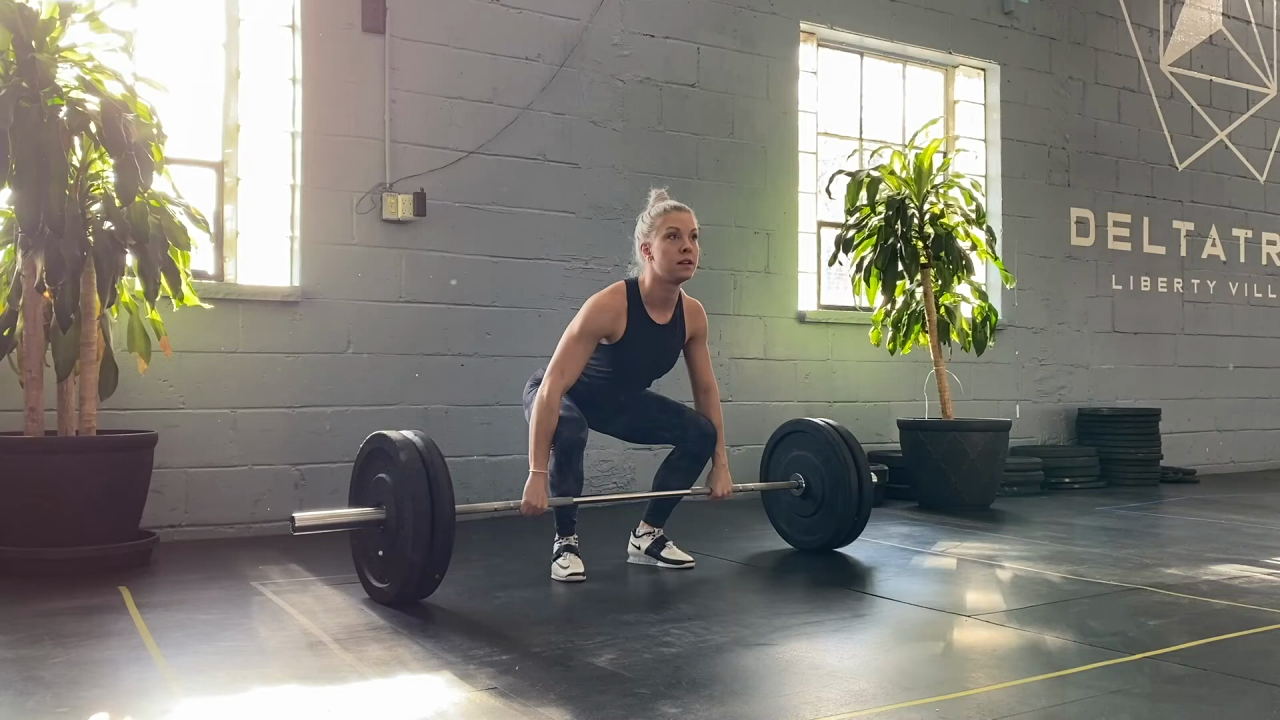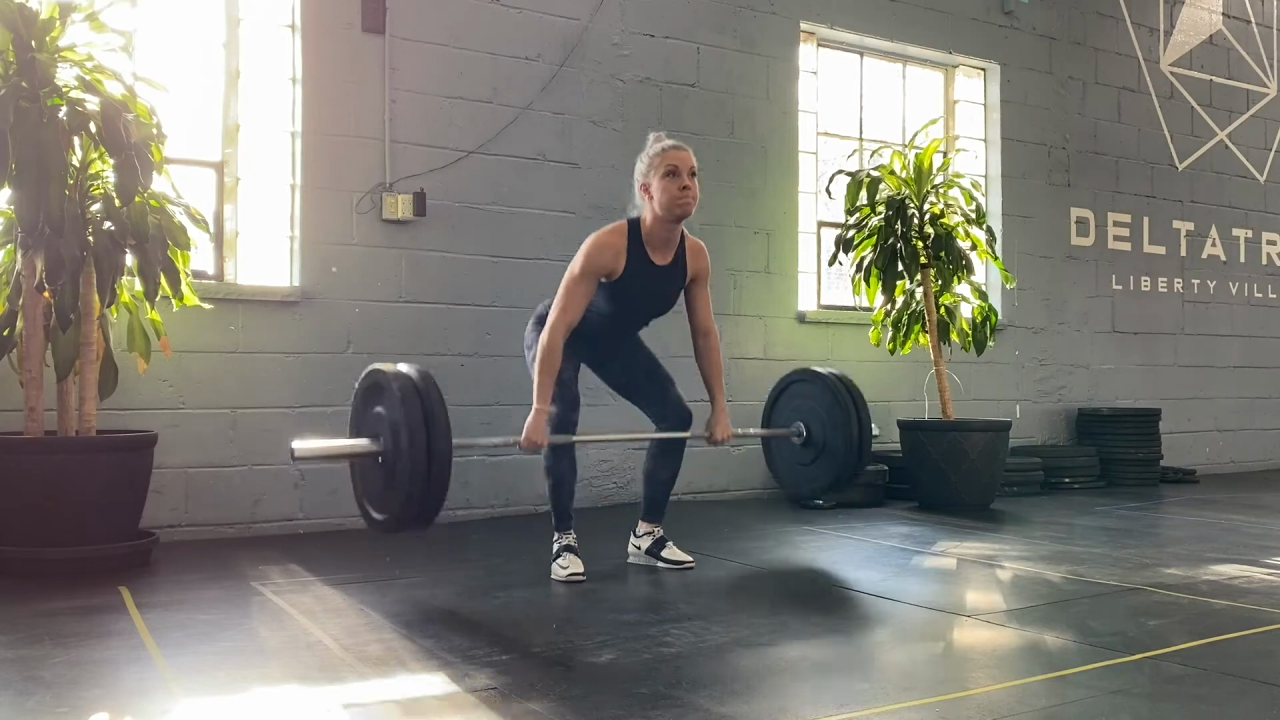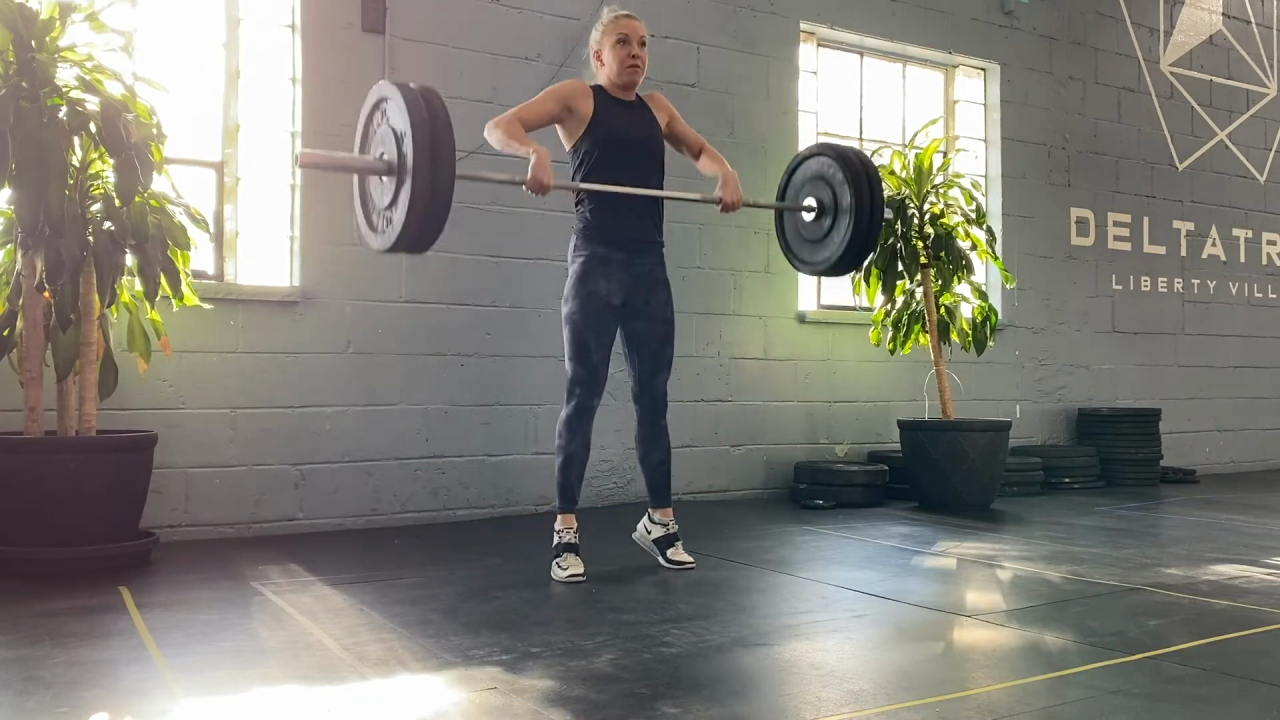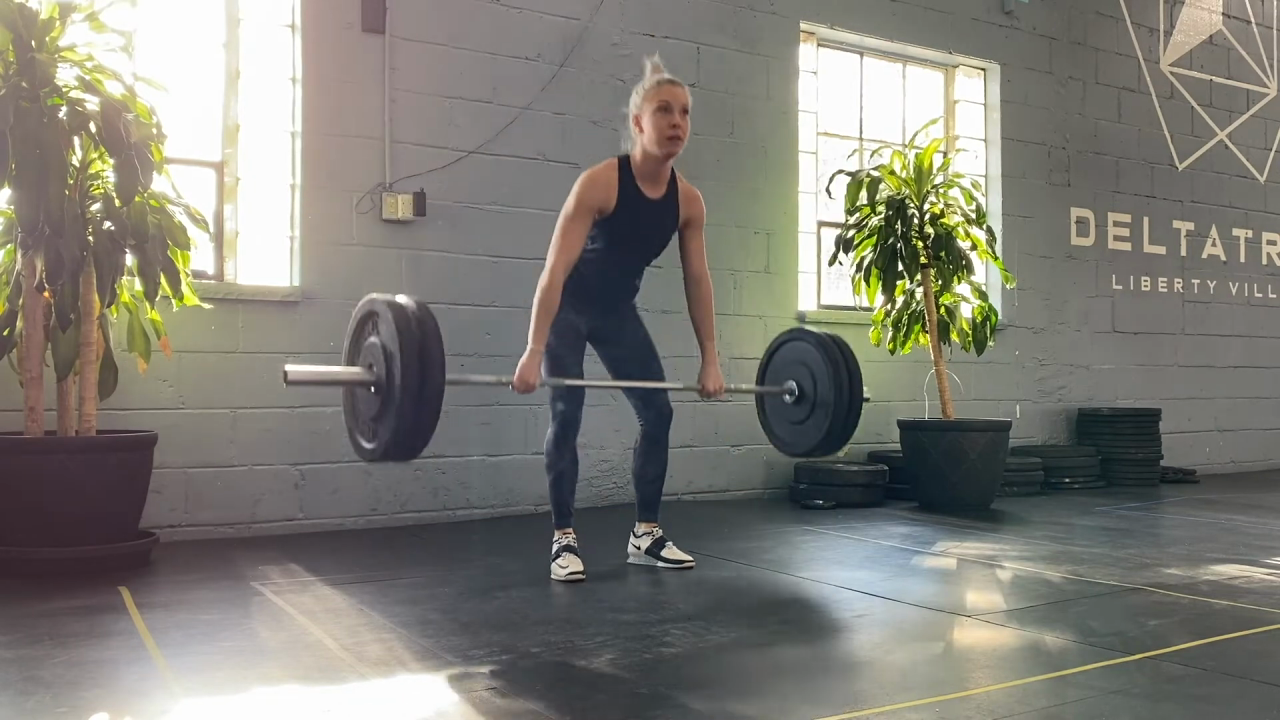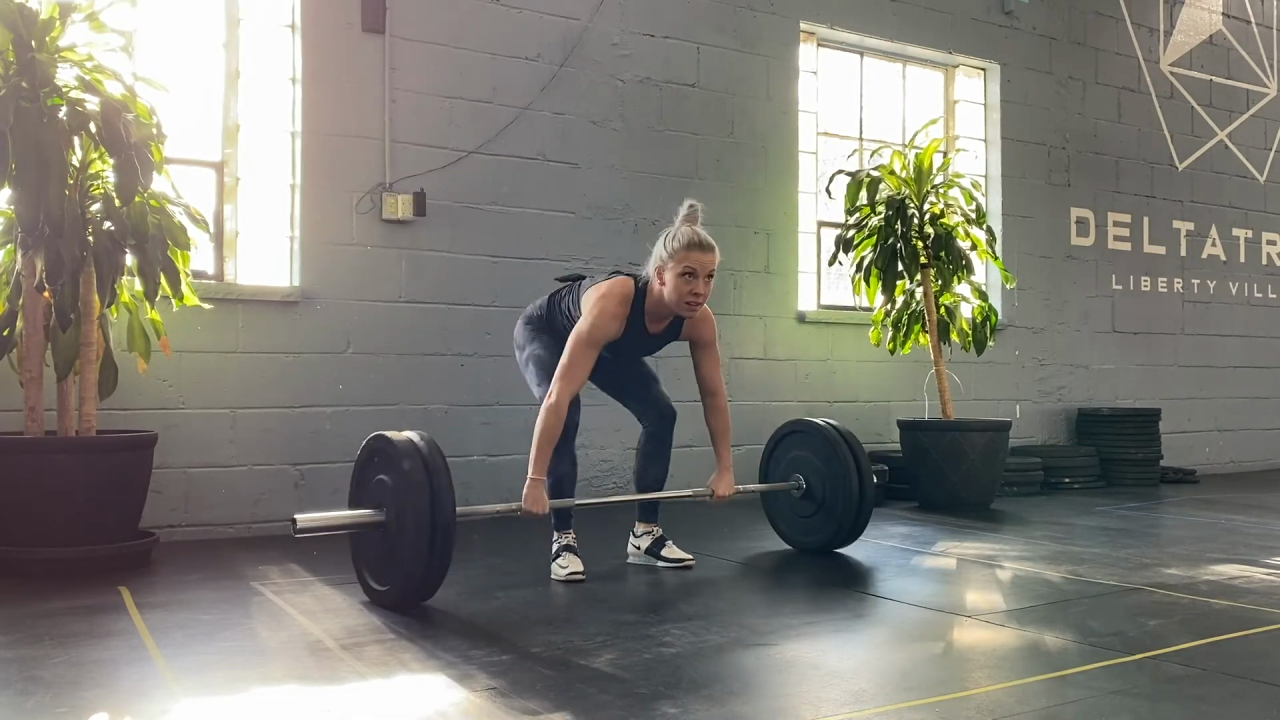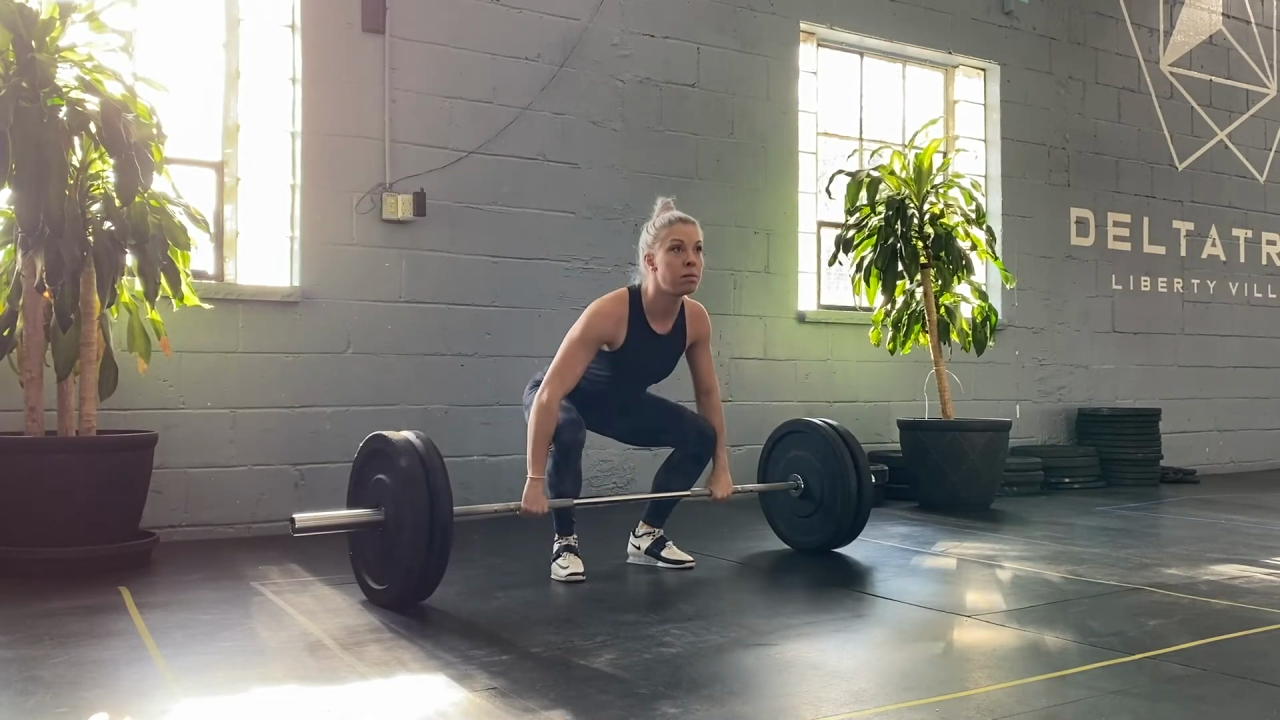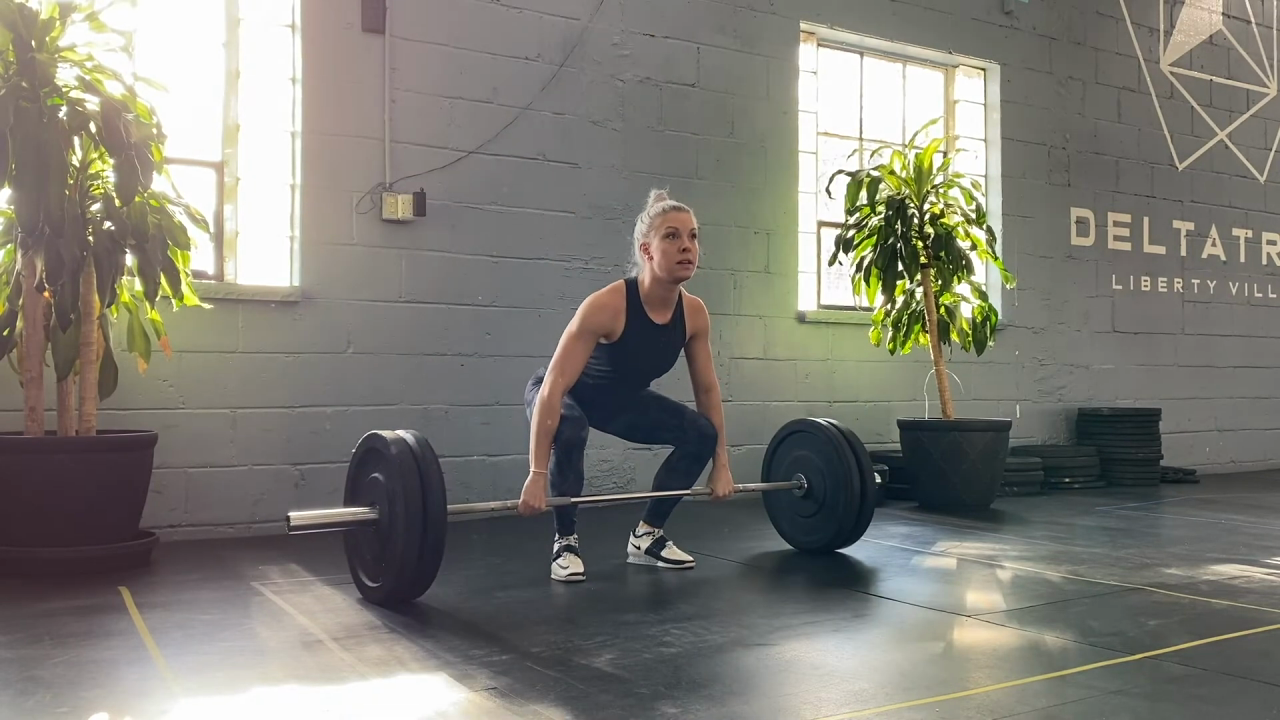
dt=0.7s
person 1, frame 1
left shoulder: (692, 315)
right shoulder: (608, 307)
left elbow: (706, 390)
right elbow: (550, 390)
left wrist: (721, 463)
right wrist: (537, 474)
left hip: (623, 401)
right hip: (570, 397)
left knee: (701, 433)
right knee: (569, 432)
left ankle: (647, 535)
right ankle: (565, 543)
person 1, frame 2
left shoulder: (695, 256)
right shoulder: (608, 245)
left elbow: (705, 334)
right elbow: (557, 330)
left wrist: (720, 409)
right wrist: (538, 411)
left hip: (617, 340)
right hip: (560, 333)
left knee: (676, 417)
right knee: (563, 416)
left ankle: (647, 534)
right ankle: (564, 541)
person 1, frame 3
left shoulder: (657, 107)
right shoulder: (576, 97)
left elbow: (701, 149)
right elbow: (498, 126)
left wrist: (726, 174)
right wrist: (536, 154)
left hip: (650, 268)
right hip: (597, 264)
left knee: (653, 397)
right knee: (583, 397)
left ankle: (659, 520)
right ankle: (565, 530)
person 1, frame 4
left shoulder: (688, 199)
right shoulder: (599, 181)
left elbow: (697, 281)
right elbow: (556, 269)
left wrist: (710, 360)
right wrist: (534, 352)
left hip: (619, 309)
right hip: (569, 306)
left knee: (657, 411)
right knee: (567, 413)
left ankle: (646, 533)
right ankle: (563, 539)
person 1, frame 5
left shoulder: (699, 321)
right shoulder: (612, 304)
left elbow: (714, 394)
right elbow: (558, 397)
left wrist: (724, 469)
right wrist: (536, 481)
left hip: (610, 348)
right hip: (544, 333)
left knee: (660, 415)
right knee: (567, 414)
left ankle: (645, 532)
right ankle: (563, 540)
person 1, frame 6
left shoulder: (695, 319)
right shoulder: (610, 312)
left elbow: (708, 393)
right elbow: (549, 395)
left wrist: (721, 467)
right wrist: (535, 480)
left hip: (621, 401)
right hip: (566, 396)
left knee: (700, 434)
right knee: (566, 433)
left ankle: (647, 535)
right ankle: (564, 542)
person 1, frame 7
left shoulder: (694, 313)
right shoulder: (606, 306)
left elbow: (708, 389)
right elbow: (552, 390)
left wrist: (721, 463)
right wrist: (537, 474)
left hip: (623, 397)
right hip: (568, 394)
left knee: (701, 433)
right knee: (569, 430)
left ankle: (647, 536)
right ankle: (565, 542)
